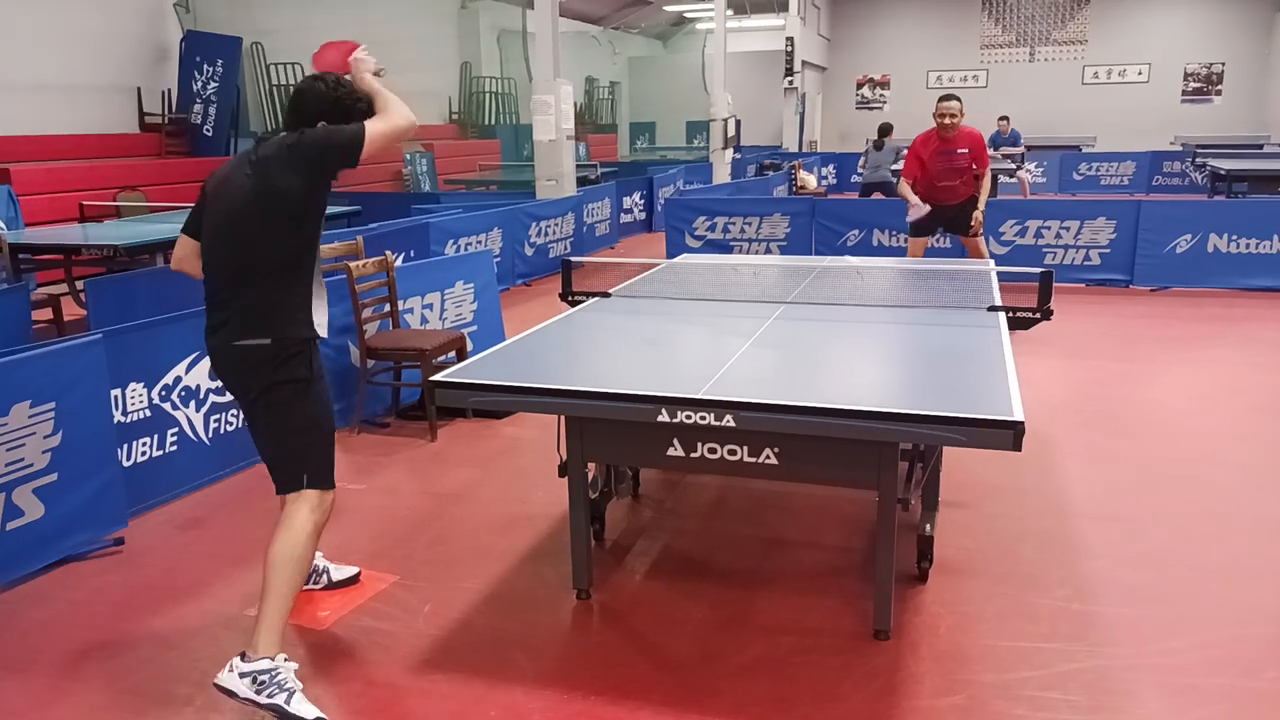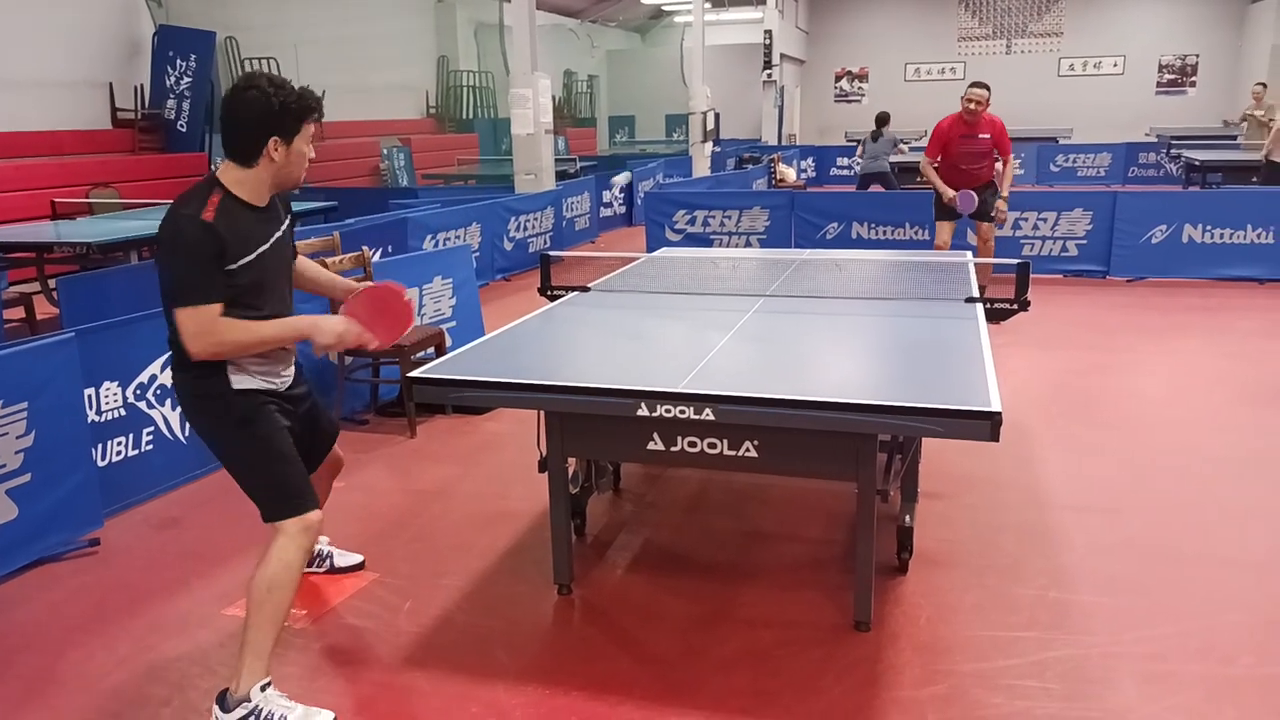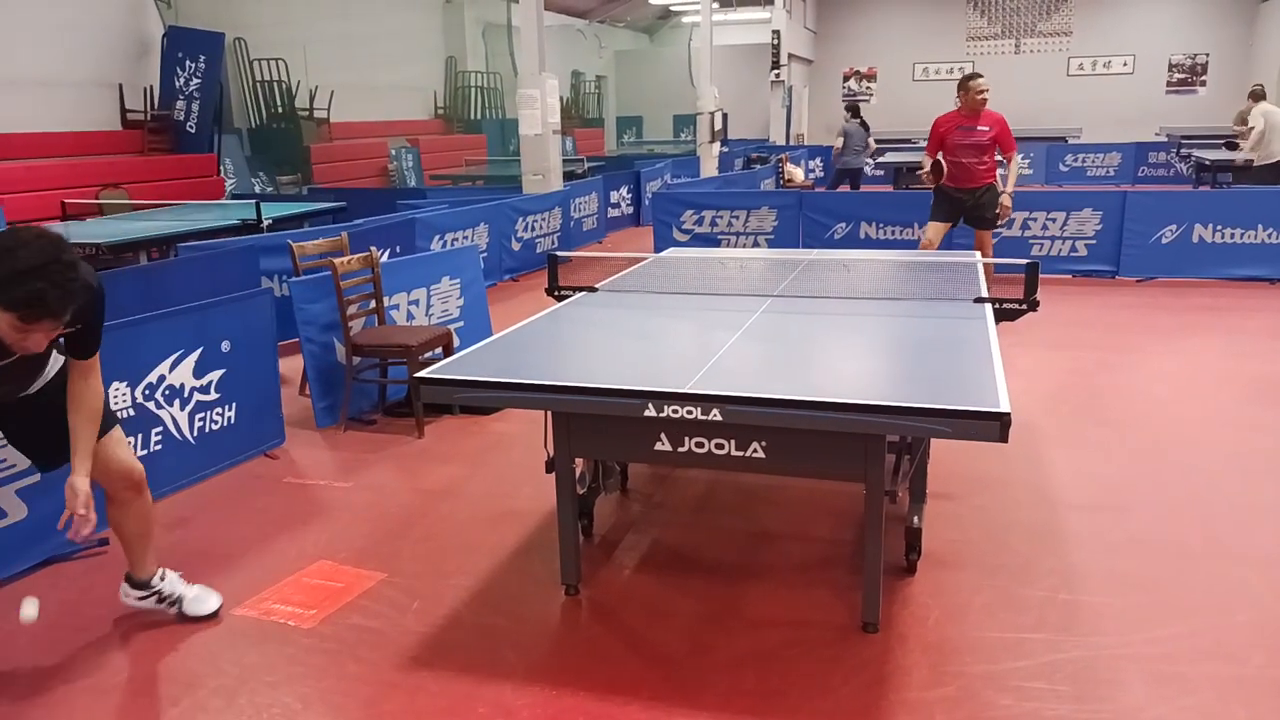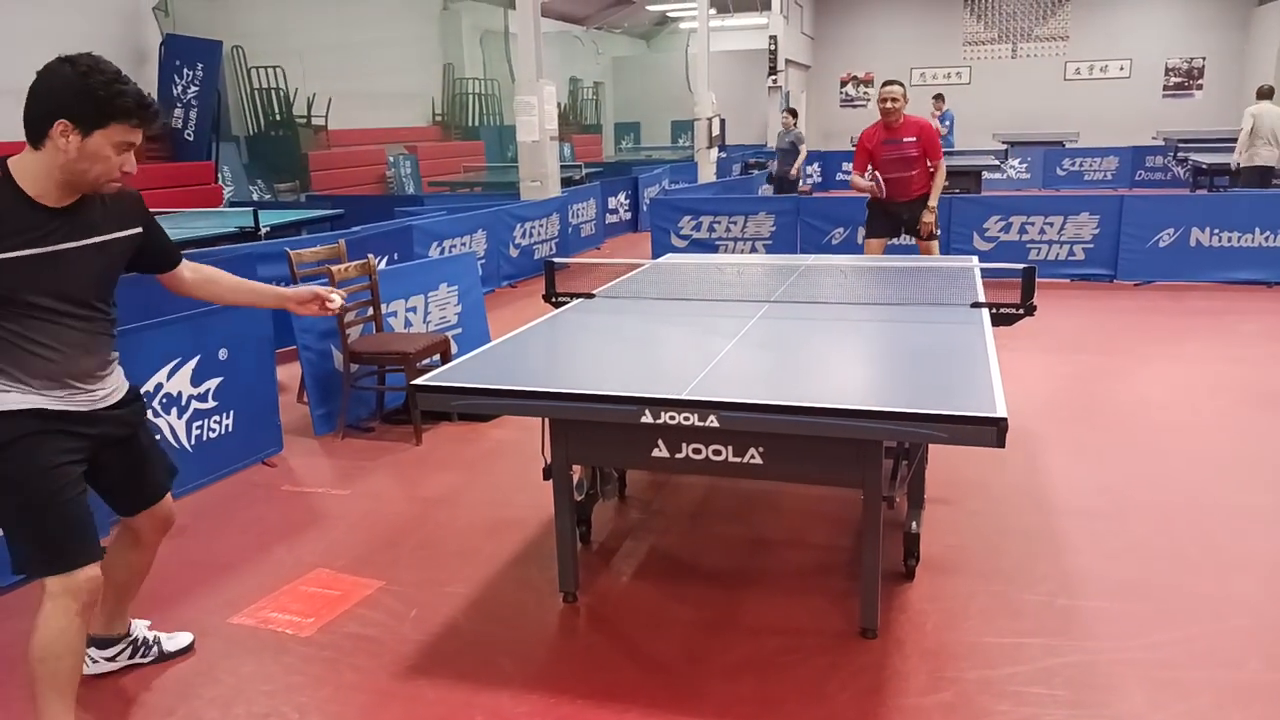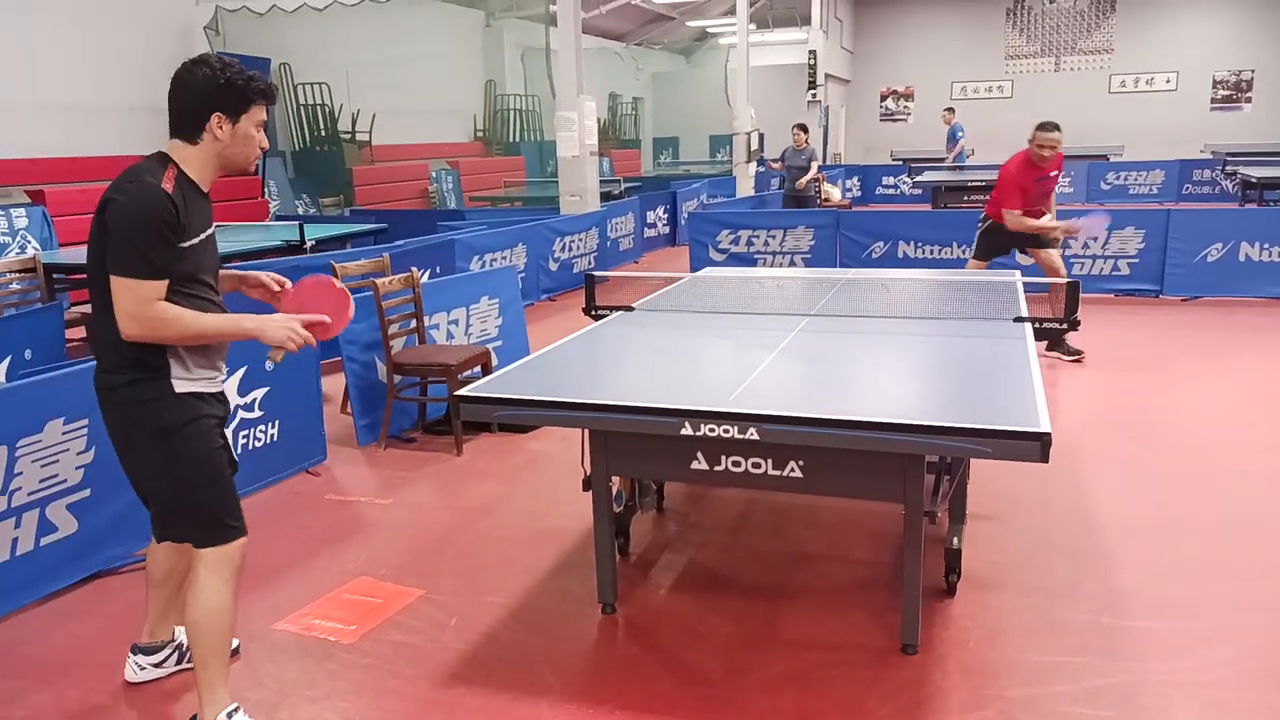
dt=1s
person 1, frame 1
left shoulder: (230, 175)
right shoulder: (302, 152)
left elbow: (186, 259)
right elbow: (401, 124)
right wrist: (368, 77)
left hip: (238, 344)
right hip: (277, 351)
left knee: (317, 436)
right knee: (311, 495)
left ankle: (296, 564)
right ankle: (260, 664)
person 1, frame 2
left shoulder: (273, 200)
right shoulder: (195, 225)
right elbow: (202, 339)
left wrist: (347, 289)
right wrist: (311, 327)
left hip: (277, 377)
right hip: (225, 392)
left knee: (325, 460)
right knee: (298, 520)
left ankle: (302, 554)
person 1, frame 3
left shoulder: (79, 290)
left elbow: (84, 370)
left wrist: (81, 471)
left hip: (40, 382)
left knee: (127, 474)
left ankle: (146, 582)
person 1, frame 4
left shoulder: (118, 206)
left elbow: (186, 276)
left wrist: (287, 297)
left hip: (108, 399)
left knee: (151, 518)
right knee: (76, 580)
left ankle: (109, 640)
person 1, frame 5
left shoulder: (188, 189)
right shoulder: (145, 198)
right elbow: (138, 318)
left wrist: (241, 280)
right wrist: (256, 327)
left hip: (184, 389)
right hip: (156, 397)
left knee: (186, 522)
right knee: (221, 546)
left ankle: (154, 646)
person 2, frame 1
left shoulder: (974, 138)
right shoulder: (920, 143)
left elbow: (985, 174)
right elbow: (904, 183)
left wrist: (980, 208)
right wrist: (913, 200)
left hip: (964, 204)
right hip: (928, 205)
left knee: (982, 257)
right knee: (913, 257)
person 2, frame 2
left shoulder: (995, 125)
right shoulder: (945, 126)
left elbow: (1008, 162)
right elbow: (925, 165)
left wrist: (1003, 197)
right wrist: (943, 190)
left hip: (983, 189)
right hip: (949, 191)
left knee: (987, 242)
right knee: (941, 244)
left ankle: (980, 293)
person 2, frame 3
left shoulder: (996, 121)
right shoulder: (942, 122)
left elbow: (1012, 158)
right elbow: (928, 155)
left wrist: (1008, 192)
right wrist: (929, 169)
left hip: (983, 191)
right hip: (948, 191)
left knee: (984, 249)
right knee: (927, 243)
person 2, frame 4
left shoulder: (923, 127)
right shoulder: (868, 136)
left elbow: (940, 168)
right elbow: (856, 177)
left wrist: (931, 207)
right wrist: (867, 186)
left hip: (919, 202)
right hip: (883, 204)
person 2, frame 5
left shoulder: (1057, 160)
right shoulder: (1013, 170)
right elbow: (1013, 222)
left wrist: (1052, 221)
right wrist: (1056, 225)
left hip: (1036, 222)
right hip: (999, 224)
left knee: (1059, 274)
left ankle: (1056, 341)
